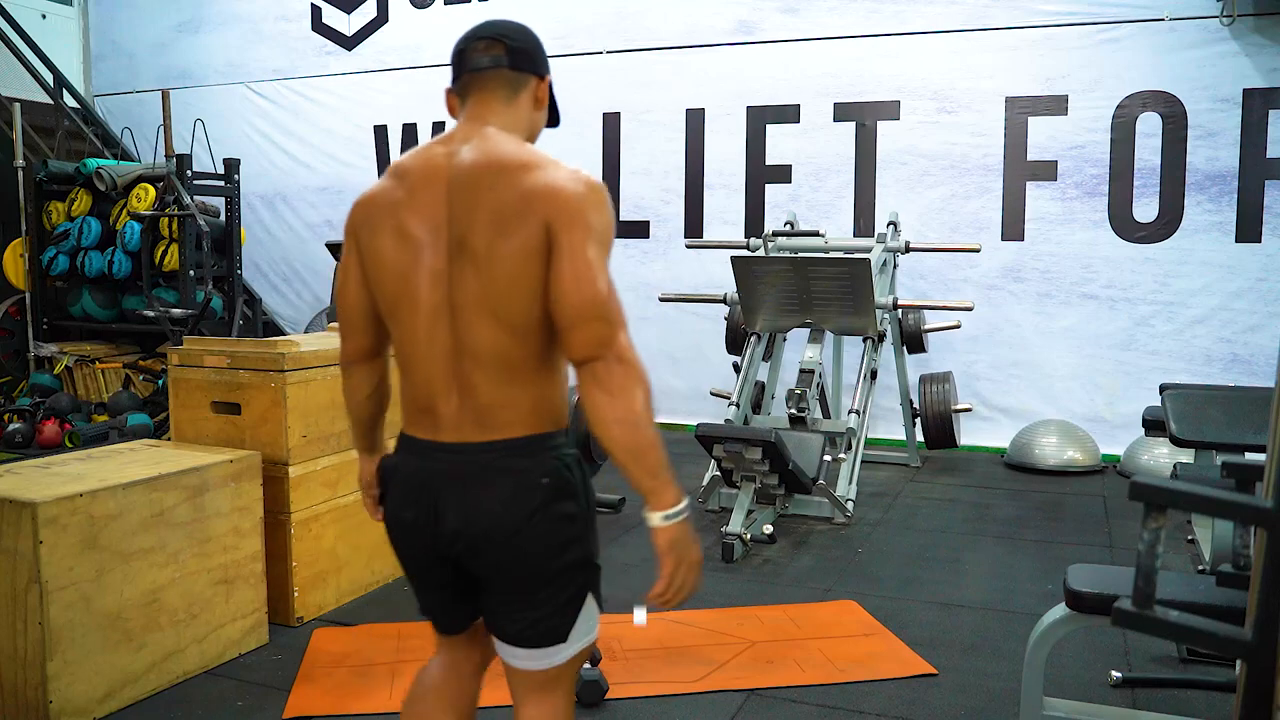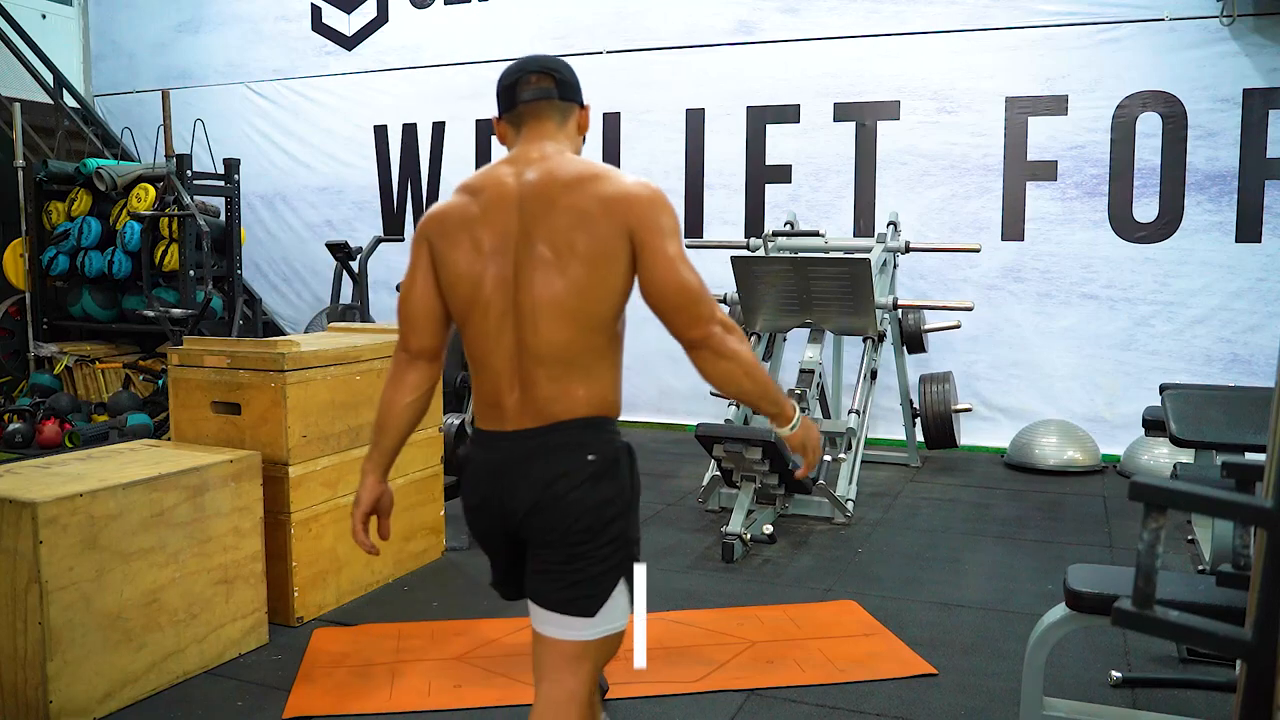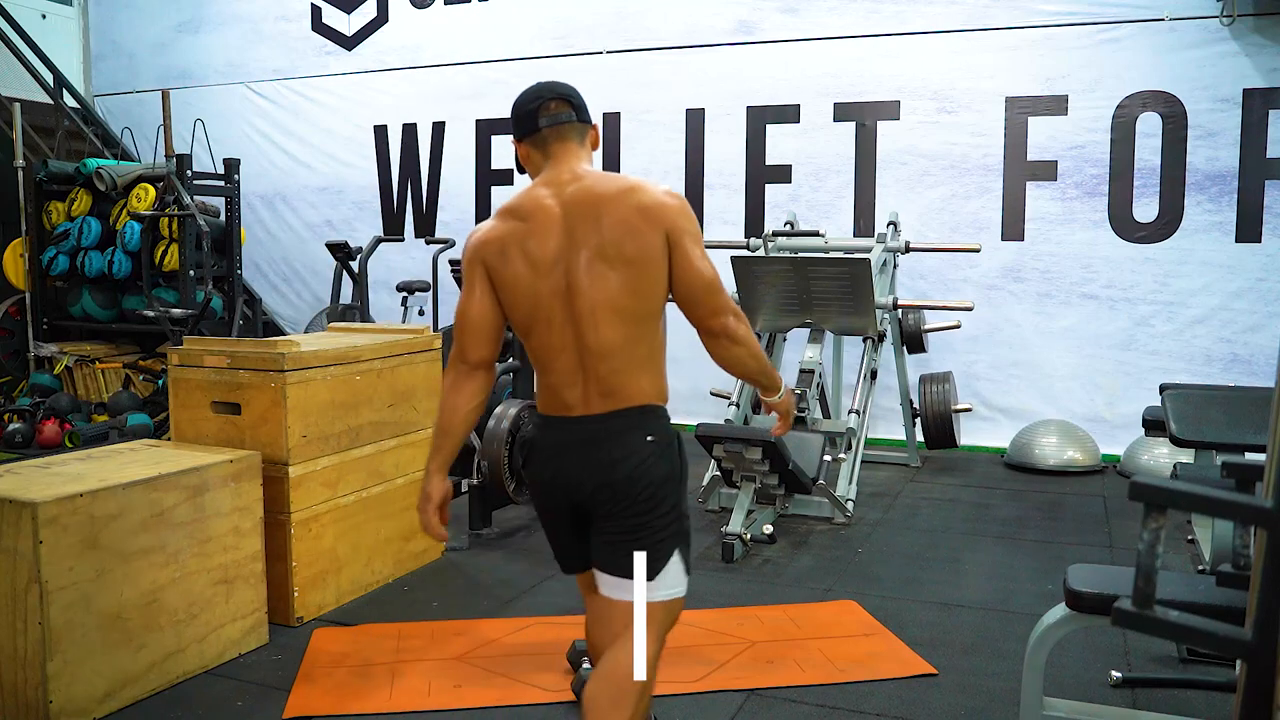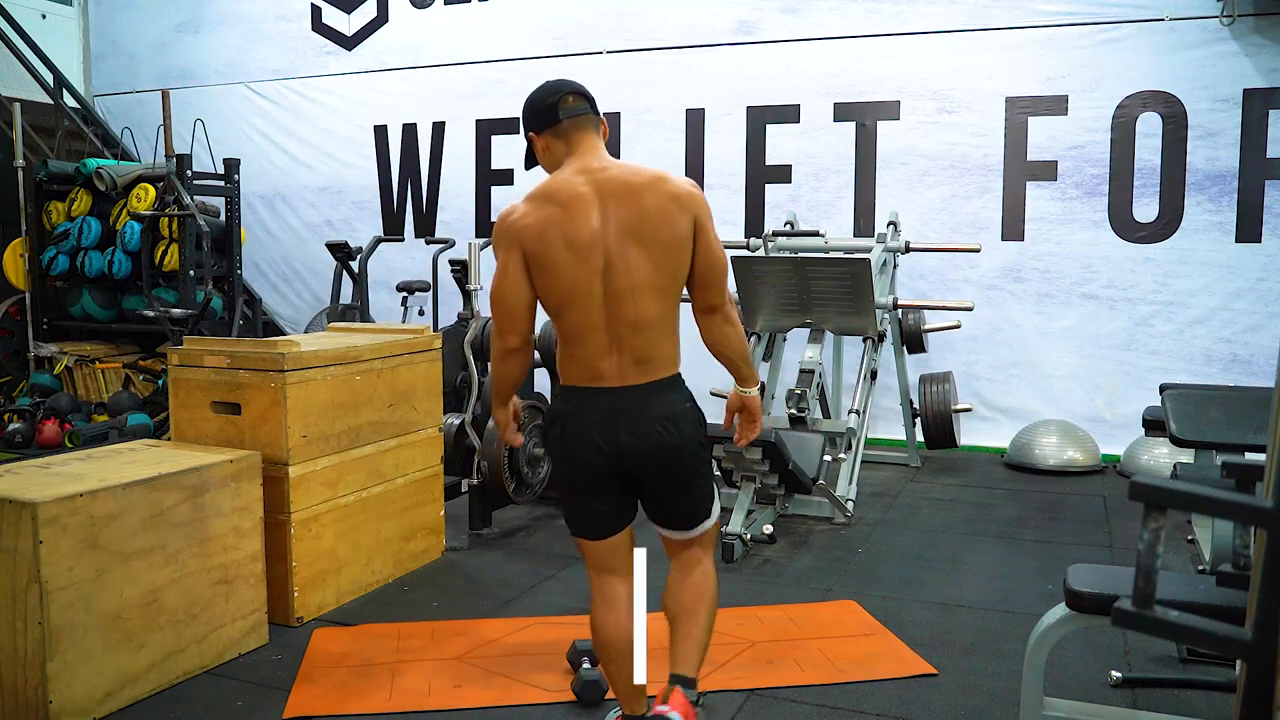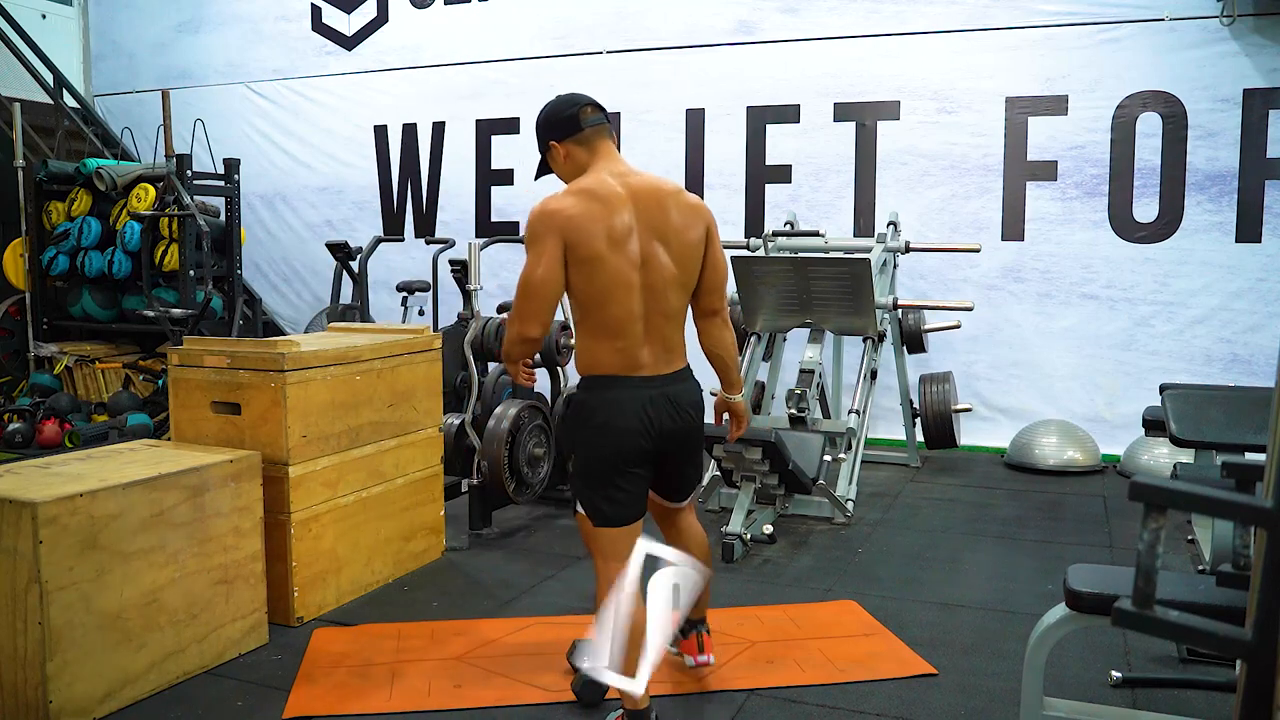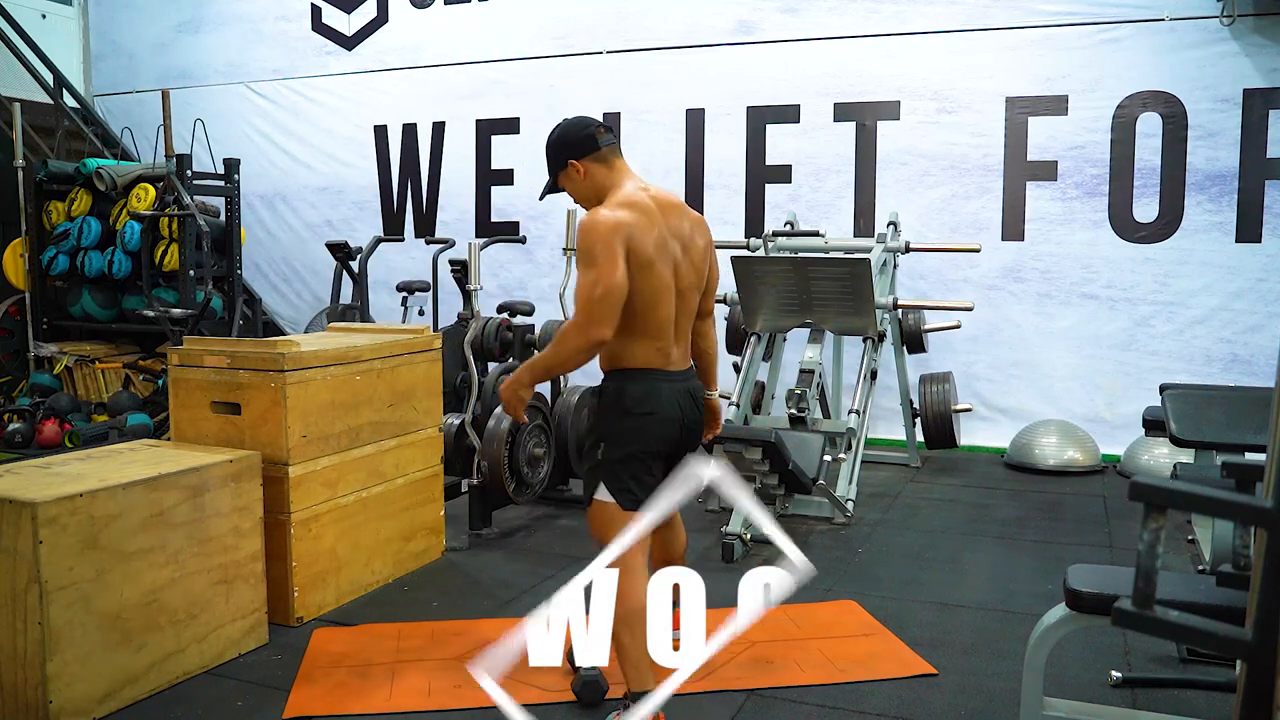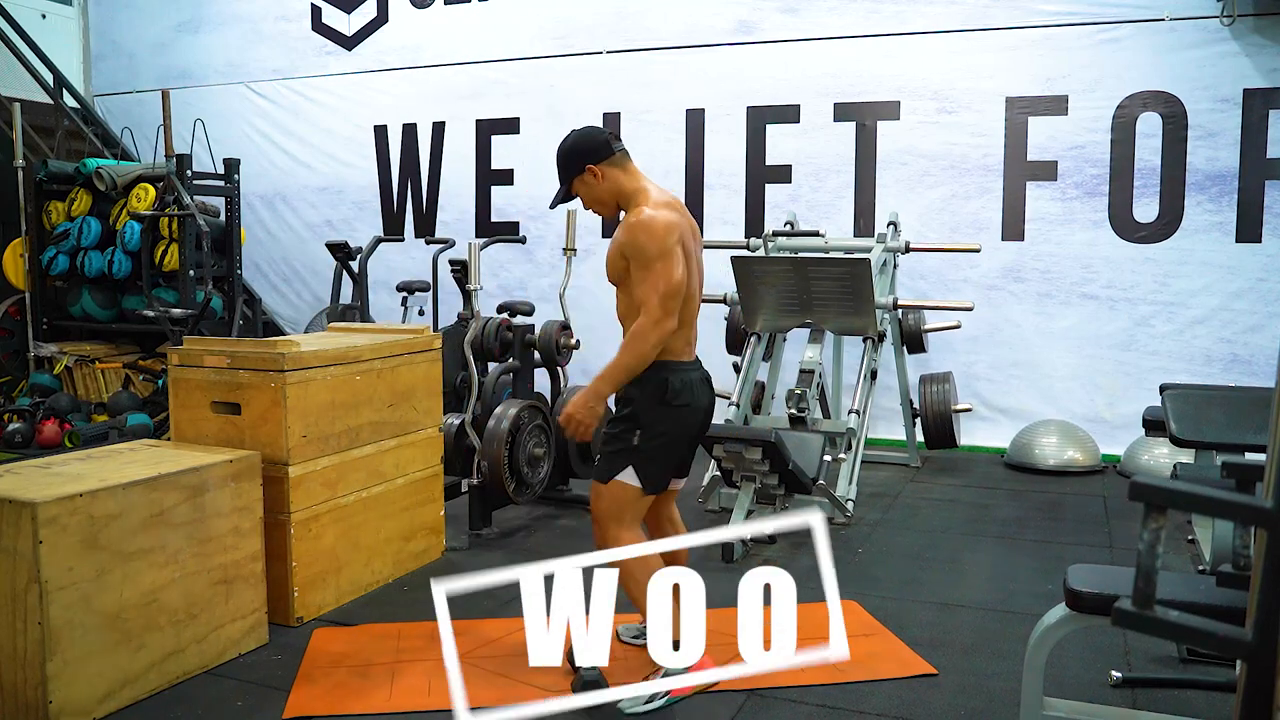
dt=0.2s
person 1, frame 1
left shoulder: (378, 201)
right shoulder: (563, 190)
left elbow: (359, 355)
right elbow: (603, 361)
left wrist: (368, 453)
right wrist: (667, 508)
left hip: (422, 483)
right hip: (527, 483)
left knee: (460, 649)
person 1, frame 2
left shoulder: (446, 217)
right shoulder: (628, 200)
left elbow: (414, 359)
right elbow: (707, 335)
left wrist: (375, 472)
right wrist: (788, 418)
left hip: (490, 469)
right hip: (582, 468)
left knee: (563, 633)
person 1, frame 3
left shoulder: (492, 237)
right shoulder: (656, 207)
left elbow: (470, 367)
right elbow: (720, 324)
left wrist: (438, 471)
right wrist: (775, 389)
left hip: (551, 450)
right hip: (637, 448)
left knee: (607, 601)
right knee: (636, 632)
person 1, frame 4
left shoulder: (522, 218)
right shoulder: (679, 196)
left elbow: (510, 340)
right elbow: (716, 309)
left wrist: (502, 402)
right wrist: (747, 384)
left hip: (580, 420)
right hip: (664, 411)
left knee: (609, 576)
right knee: (692, 551)
person 1, frame 5
left shoulder: (559, 212)
right shoulder: (691, 207)
left elbow: (528, 326)
right elbow: (714, 313)
left wrist: (513, 358)
right wrist: (732, 389)
left hip: (606, 406)
right hip: (677, 396)
left knee: (615, 563)
right knee: (677, 516)
right ankle: (696, 634)
person 1, frame 6
left shoulder: (606, 221)
right shoulder: (690, 219)
left elbow: (595, 328)
left wrist: (522, 379)
right wrist: (709, 392)
left hip: (634, 399)
right hip: (683, 393)
left knee: (623, 551)
right knee: (662, 514)
right ankle: (669, 621)
person 1, frame 7
left shoulder: (647, 222)
right shoulder: (672, 214)
left elbow: (658, 320)
left wrist: (596, 391)
left hip: (659, 390)
right hip: (688, 382)
left knee: (613, 522)
right knee: (659, 510)
left ankle: (679, 658)
right ankle: (669, 624)
